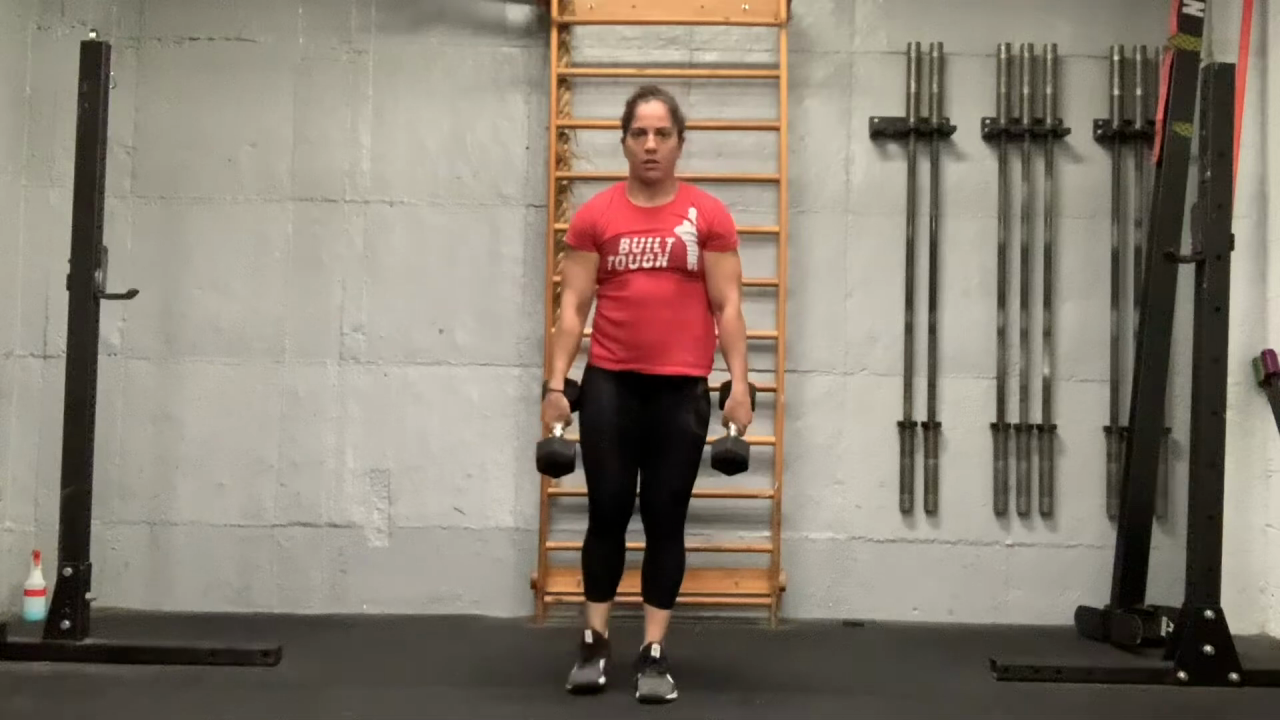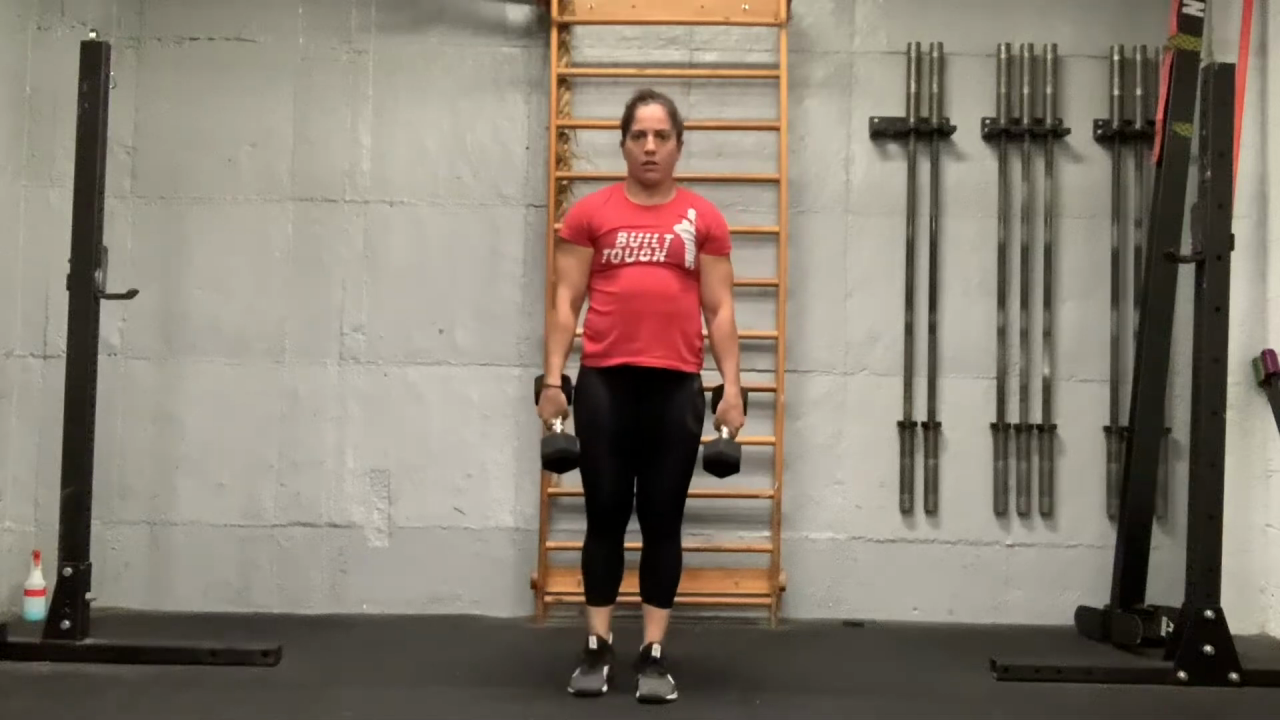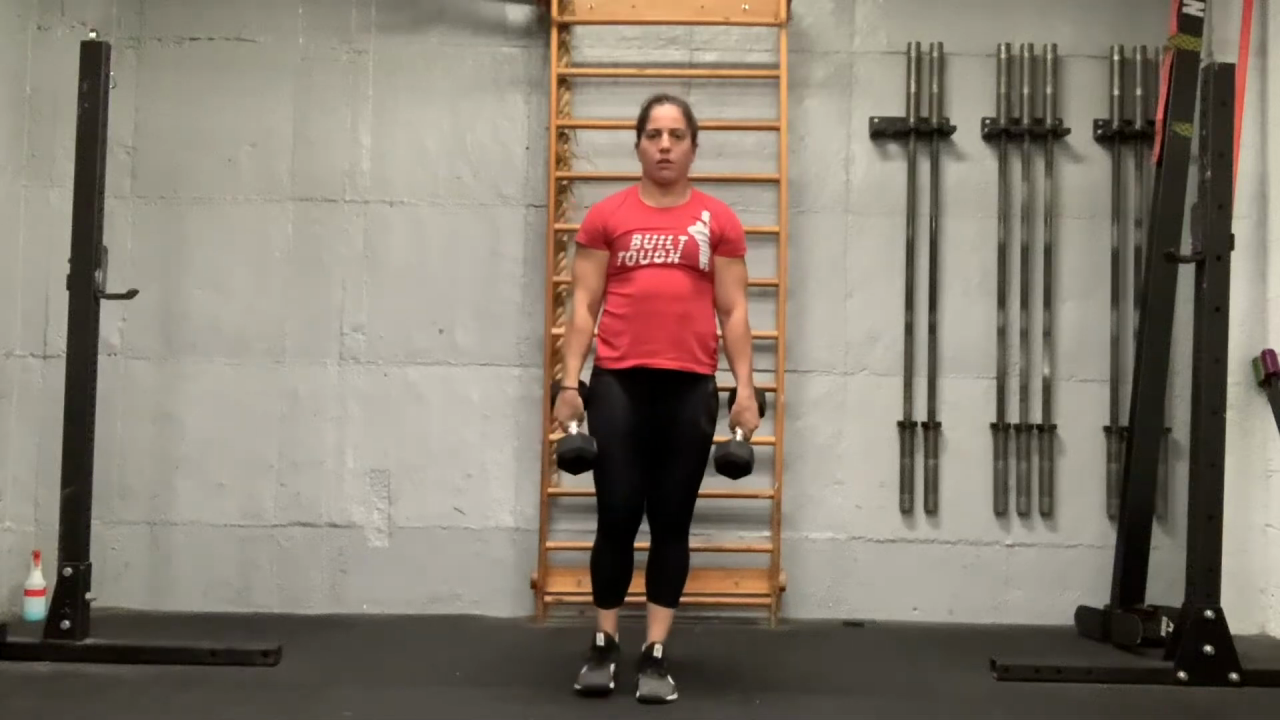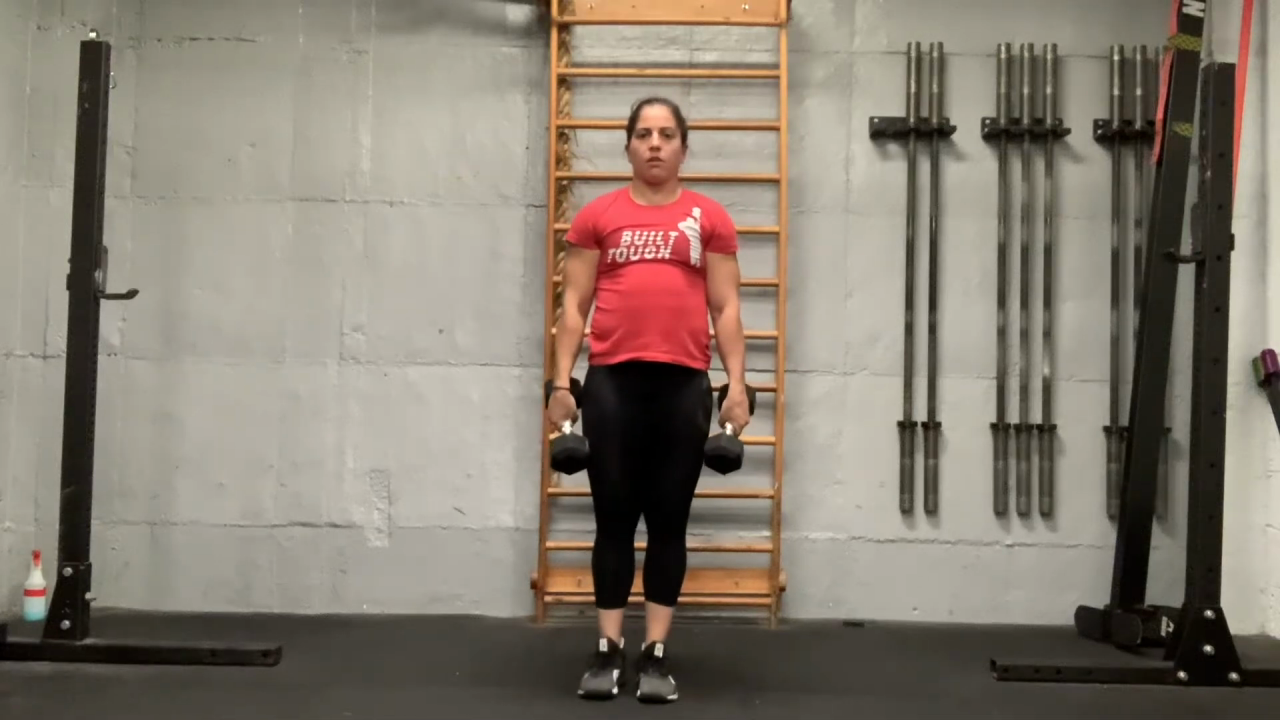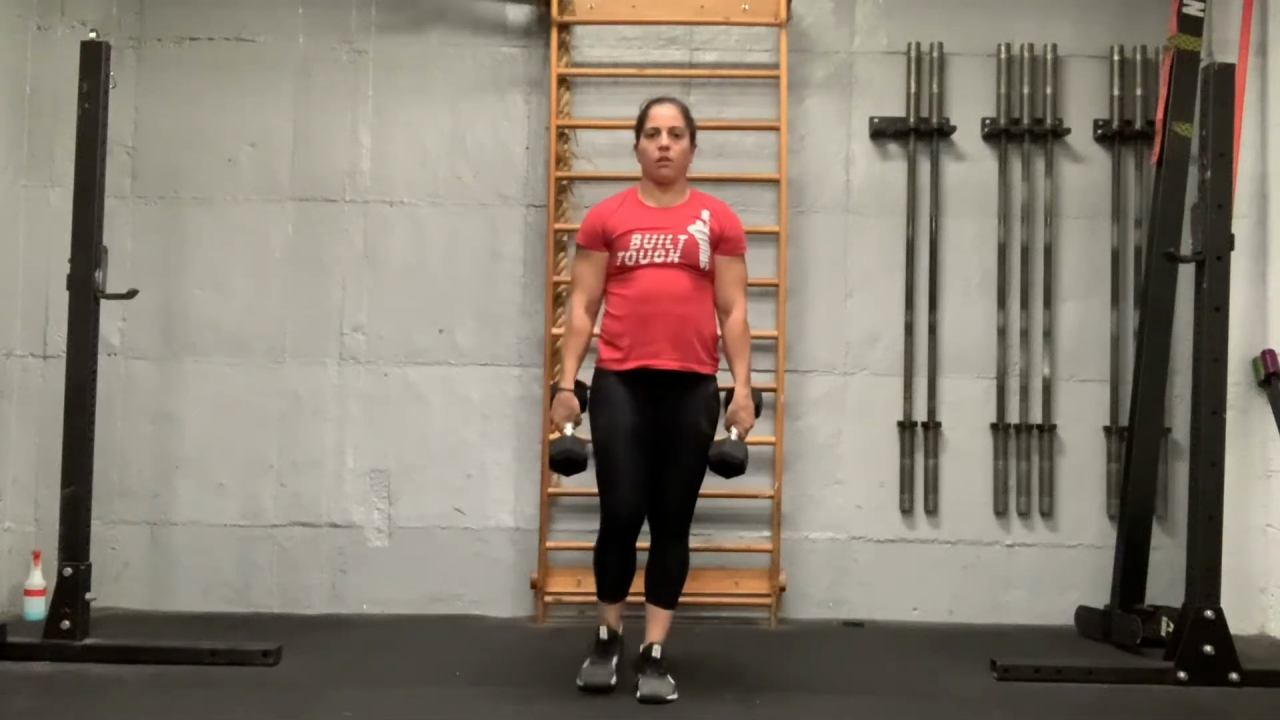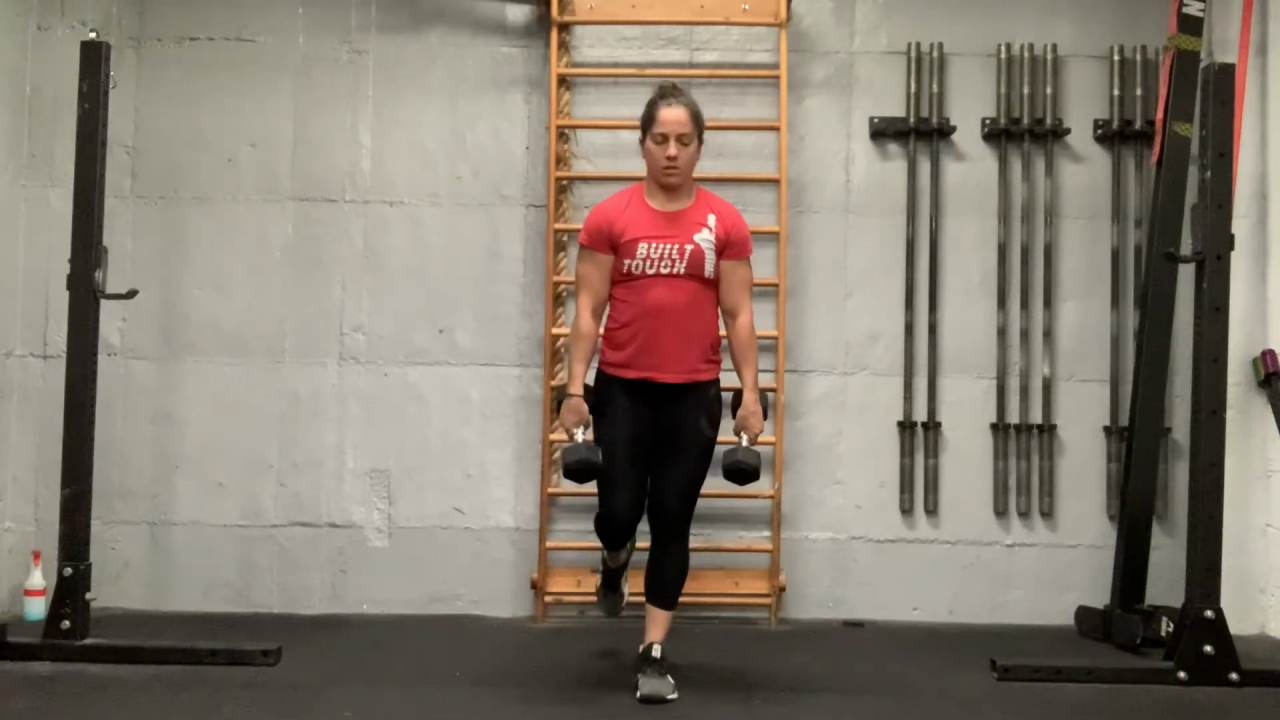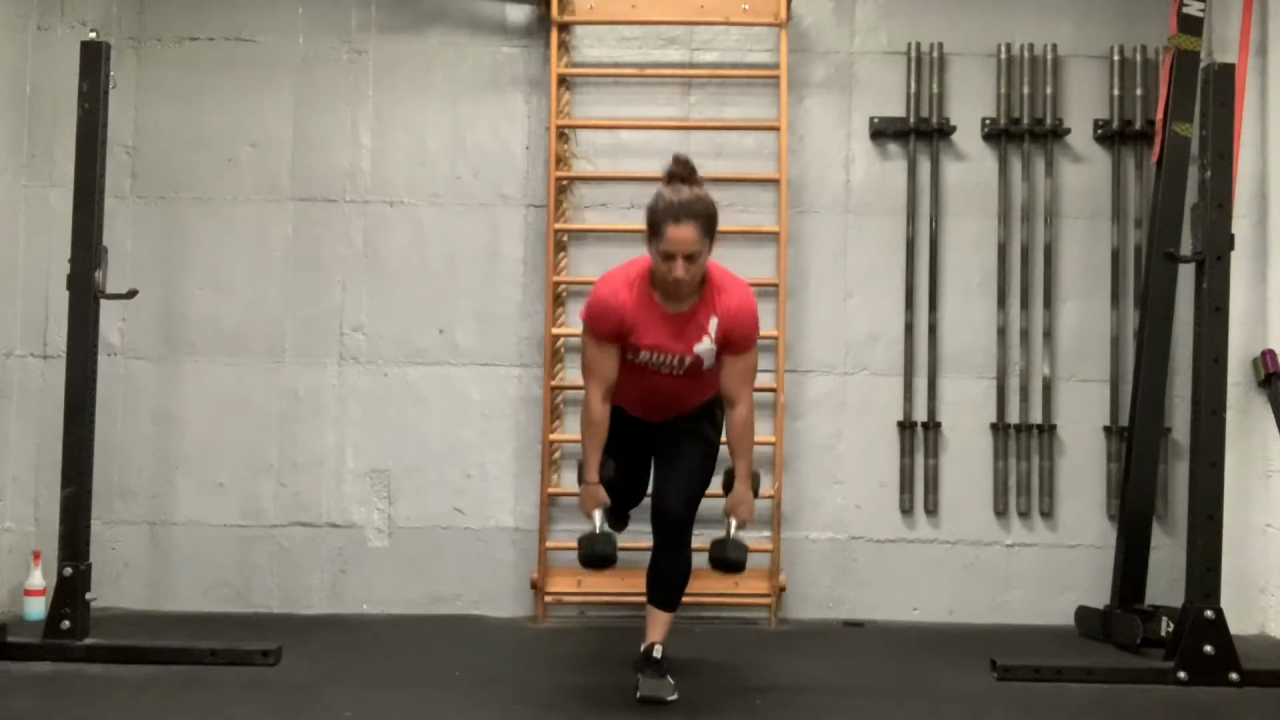
dt=0.5s
person 1, frame 1
left shoulder: (709, 216)
right shoulder: (594, 215)
left elbow: (728, 307)
right elbow: (573, 307)
left wrist: (739, 384)
right wrist: (556, 385)
left hip: (682, 389)
right hip: (609, 385)
left knee: (665, 520)
right knee: (607, 514)
left ankle: (654, 653)
right ankle: (594, 641)
person 1, frame 2
left shoulder: (704, 219)
right shoulder: (590, 213)
left elbow: (720, 311)
right elbow: (566, 303)
left wrist: (732, 387)
right wrist: (552, 381)
left hip: (677, 387)
right hip: (604, 382)
left knee: (662, 521)
right knee: (605, 517)
left ankle: (653, 653)
right ankle: (597, 647)
person 1, frame 3
left shoulder: (719, 221)
right shoulder: (606, 216)
left elbow: (734, 312)
right elbow: (584, 307)
left wrist: (745, 390)
right wrist: (569, 384)
left hip: (690, 388)
right hip: (618, 384)
left knee: (671, 522)
right knee: (617, 517)
left ankle: (655, 655)
right ankle: (604, 645)
person 1, frame 4
left shoulder: (709, 217)
right shoulder: (596, 215)
left elbow: (726, 308)
right elbow: (574, 306)
left wrist: (737, 385)
right wrist: (561, 383)
left hip: (684, 383)
right hip: (611, 381)
left knee: (668, 520)
right knee: (614, 518)
left ankle: (655, 654)
right ankle: (608, 650)
person 1, frame 5
left shoulder: (719, 220)
right shoulder: (605, 217)
left elbow: (733, 312)
right elbow: (582, 308)
left wrist: (742, 388)
right wrist: (566, 384)
left hip: (692, 388)
right hip: (621, 384)
left knee: (672, 522)
right knee: (621, 515)
left ankle: (654, 654)
right ankle: (608, 636)
person 1, frame 6
left shoulder: (725, 222)
right shoulder: (608, 217)
left elbow: (739, 316)
right elbow: (588, 312)
left wrist: (751, 395)
right wrist: (574, 390)
left hip: (693, 393)
right hip: (622, 388)
left knee: (672, 523)
right knee: (619, 512)
left ankle: (653, 652)
right ankle: (614, 566)
person 1, frame 7
left shoulder: (736, 303)
right shoulder: (612, 296)
left elbow: (737, 403)
right elbow: (598, 396)
left wrist: (742, 484)
right wrist: (591, 479)
left hip: (693, 418)
right hip: (628, 413)
left knee: (673, 521)
right knee: (620, 503)
left ankle: (653, 651)
right ankle: (622, 490)
